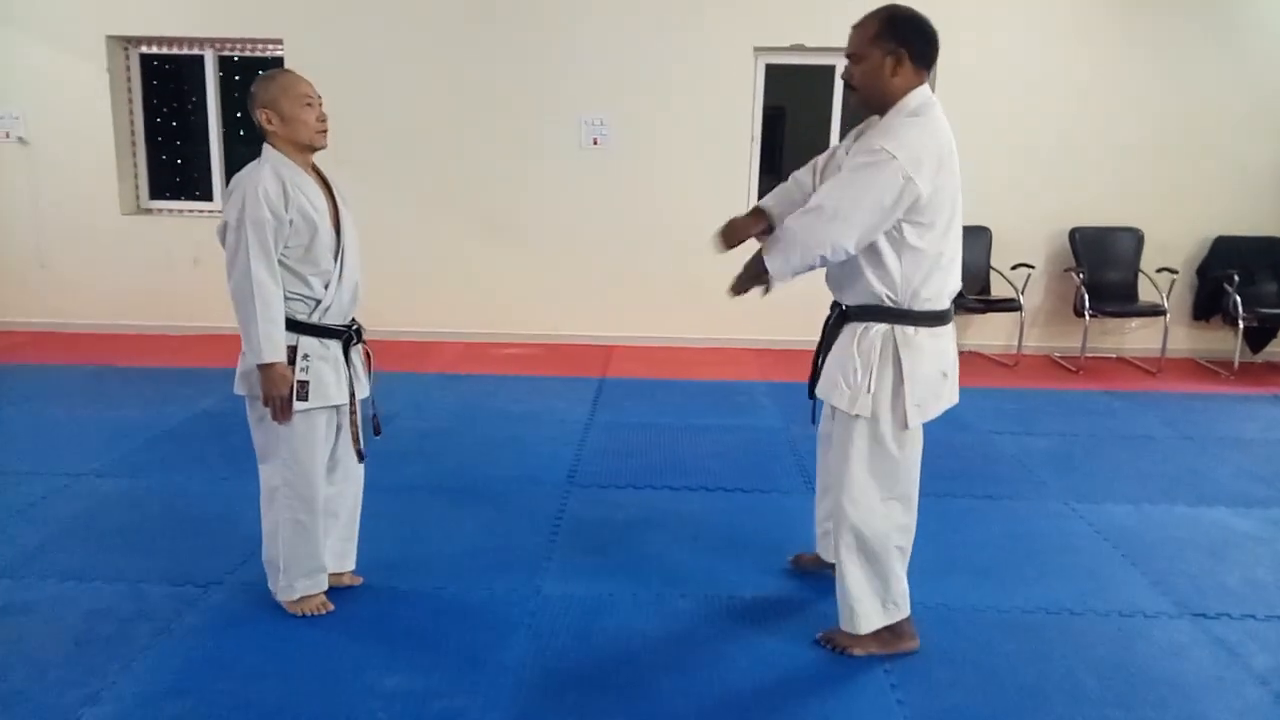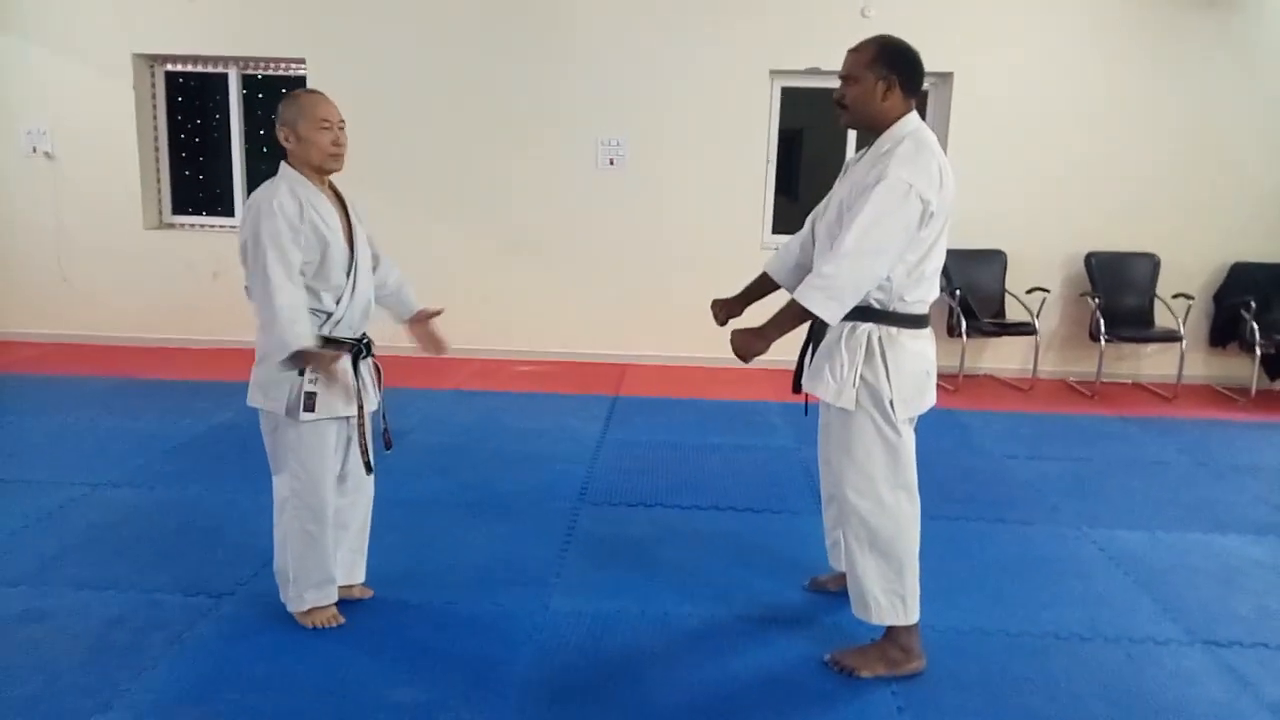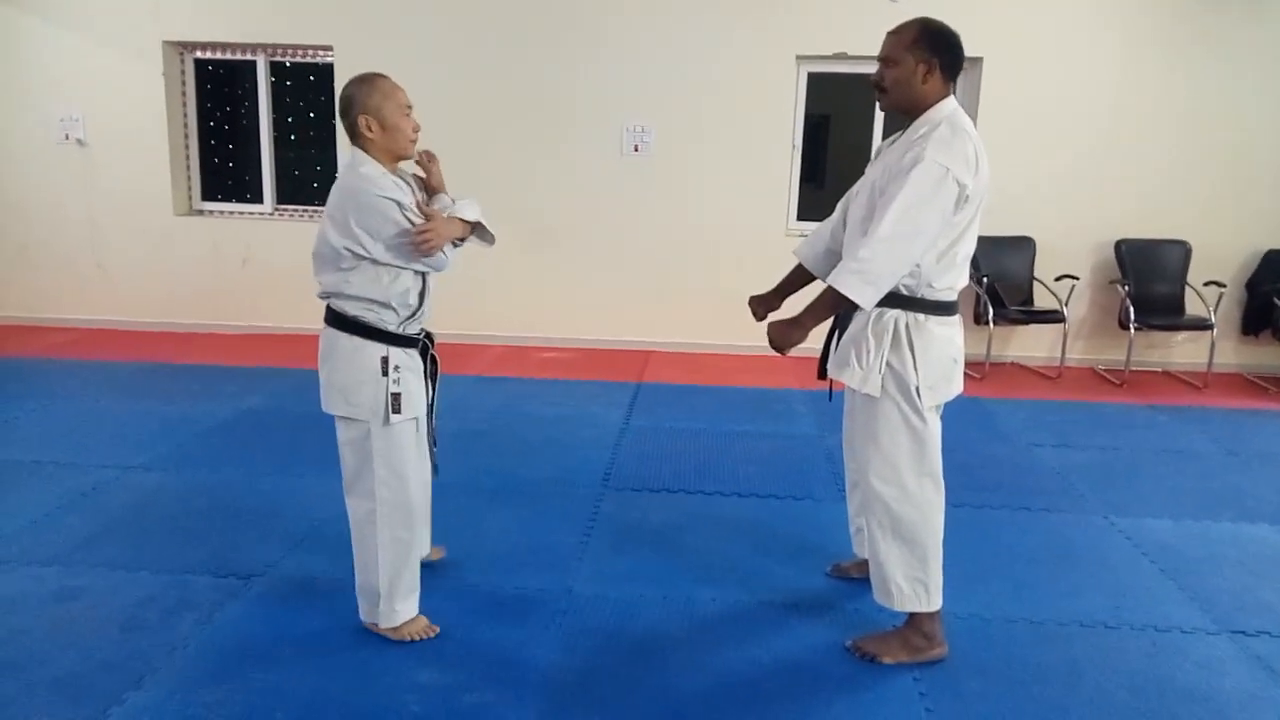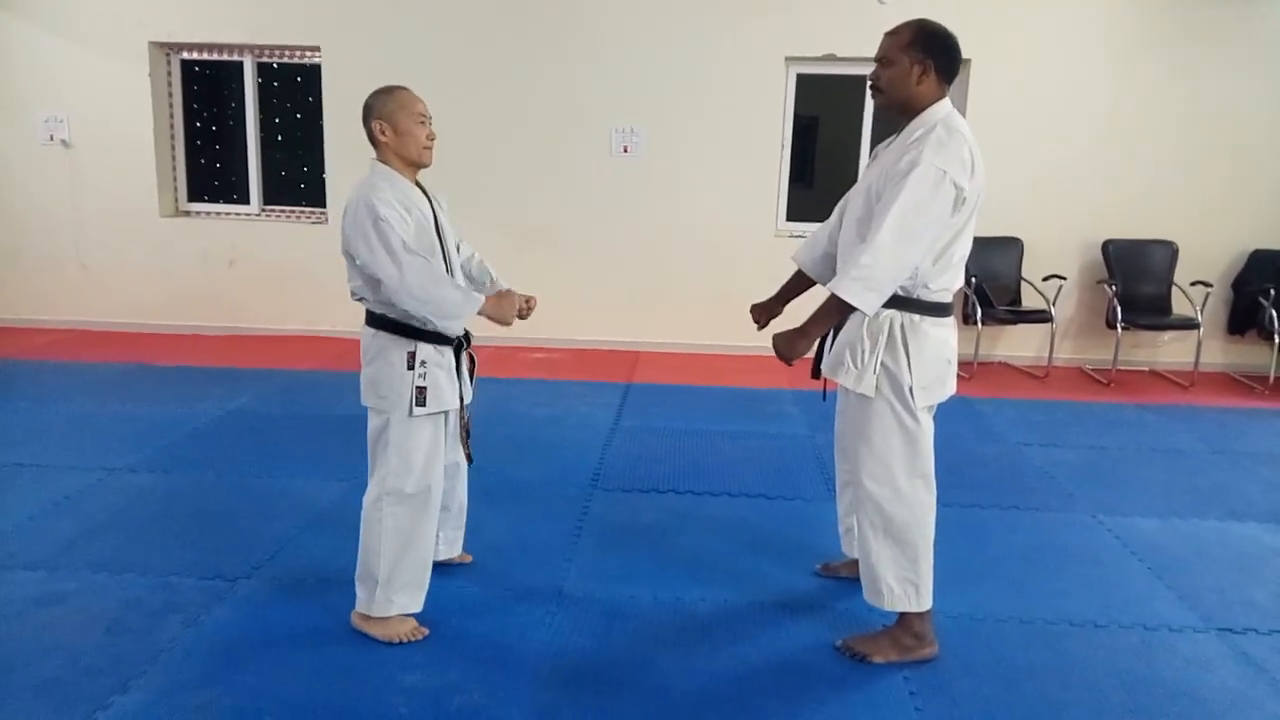
dt=1s
person 1, frame 1
left shoulder: (906, 147)
right shoulder: (884, 129)
left elbow: (819, 234)
right elbow: (807, 189)
left wrist: (756, 269)
right wrist: (755, 221)
left hip: (890, 344)
right hip: (870, 331)
left knee: (869, 482)
right knee: (843, 459)
left ankle: (888, 623)
right ankle: (841, 555)
person 1, frame 2
left shoulder: (910, 162)
right shoulder: (876, 156)
left elbow: (850, 266)
right elbow: (811, 242)
left wrist: (765, 334)
right wrist: (740, 300)
left hip: (878, 349)
right hip: (855, 343)
left knee: (875, 485)
right knee: (847, 473)
left ankle: (901, 640)
right ankle: (854, 569)
person 1, frame 3
left shoulder: (945, 148)
right shoulder: (910, 142)
left elbow: (883, 252)
right elbow: (842, 228)
left wrist: (801, 325)
right wrist: (777, 295)
left hip: (907, 335)
right hip: (881, 328)
left knee: (900, 473)
right knee: (871, 460)
left ankle: (924, 627)
right ankle: (877, 557)
person 1, frame 4
left shoulder: (940, 149)
right shoulder: (906, 143)
left elbow: (883, 257)
right elbow: (839, 232)
left wrist: (807, 333)
right wrist: (778, 301)
left hip: (900, 337)
right hip: (874, 330)
left knee: (892, 473)
right knee: (861, 460)
left ankle: (914, 626)
right ankle: (867, 556)
person 2, frame 1
left shoulder: (317, 181)
right shoulder: (259, 186)
right elbow: (254, 281)
right wrist: (270, 363)
left hip: (336, 350)
right hip: (295, 357)
left knee: (342, 467)
right knee: (297, 475)
left ankle: (329, 563)
right ankle: (296, 581)
person 2, frame 2
left shoulder: (339, 200)
right shoulder: (274, 204)
left elbow: (372, 267)
right elbow: (276, 288)
left wrist: (412, 314)
right wrist: (309, 354)
left hip: (352, 359)
right hip: (306, 367)
left knee: (354, 477)
right knee: (307, 485)
left ankle: (342, 574)
right ankle: (307, 593)
person 2, frame 3
left shoulder: (394, 180)
right shoulder: (366, 193)
left elbow: (466, 213)
right elbow: (435, 256)
left wrist: (451, 222)
right wrist: (440, 201)
left hip: (393, 350)
right hip: (369, 356)
left knee: (411, 464)
right knee: (387, 487)
left ankle: (408, 546)
right ankle: (387, 610)
person 2, frame 4
left shoulder: (422, 195)
right shoulder: (374, 201)
left elbow: (460, 259)
right elbow: (411, 279)
left wrist: (503, 294)
right wrist: (482, 306)
left hip: (439, 352)
right hip: (403, 356)
left knee: (447, 461)
right knee: (404, 480)
left ankle: (437, 545)
right ankle: (377, 606)
